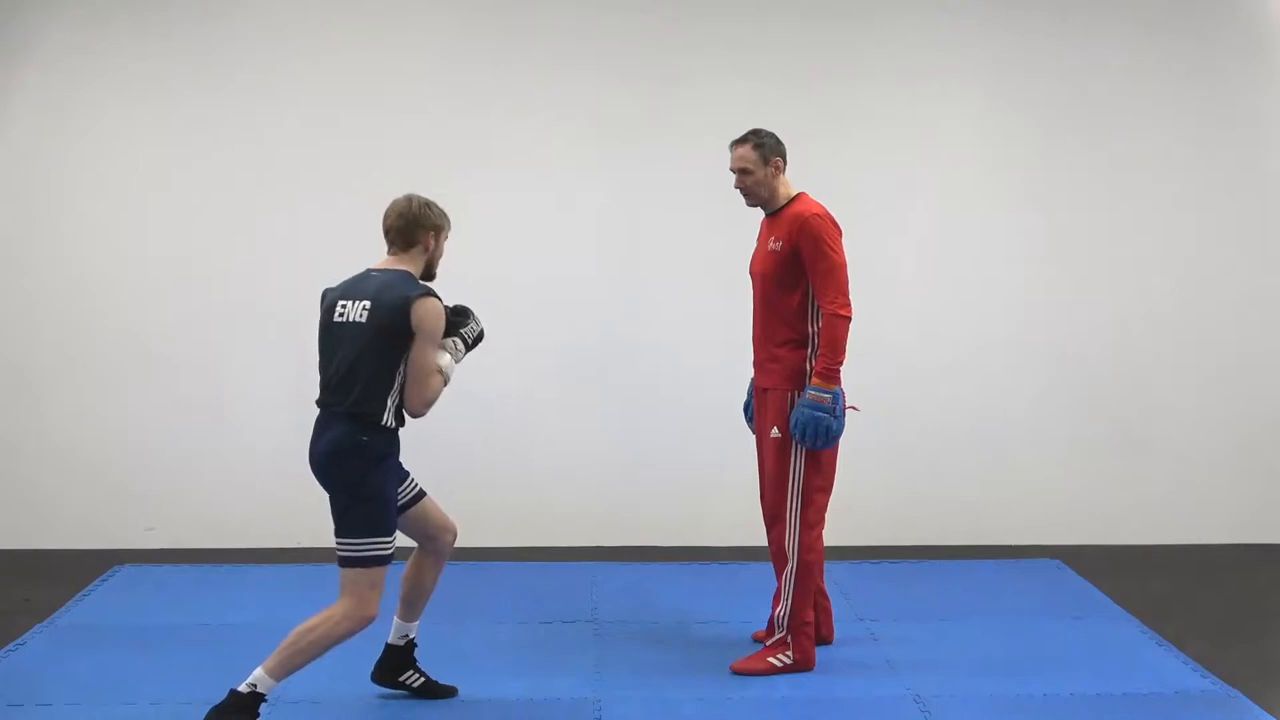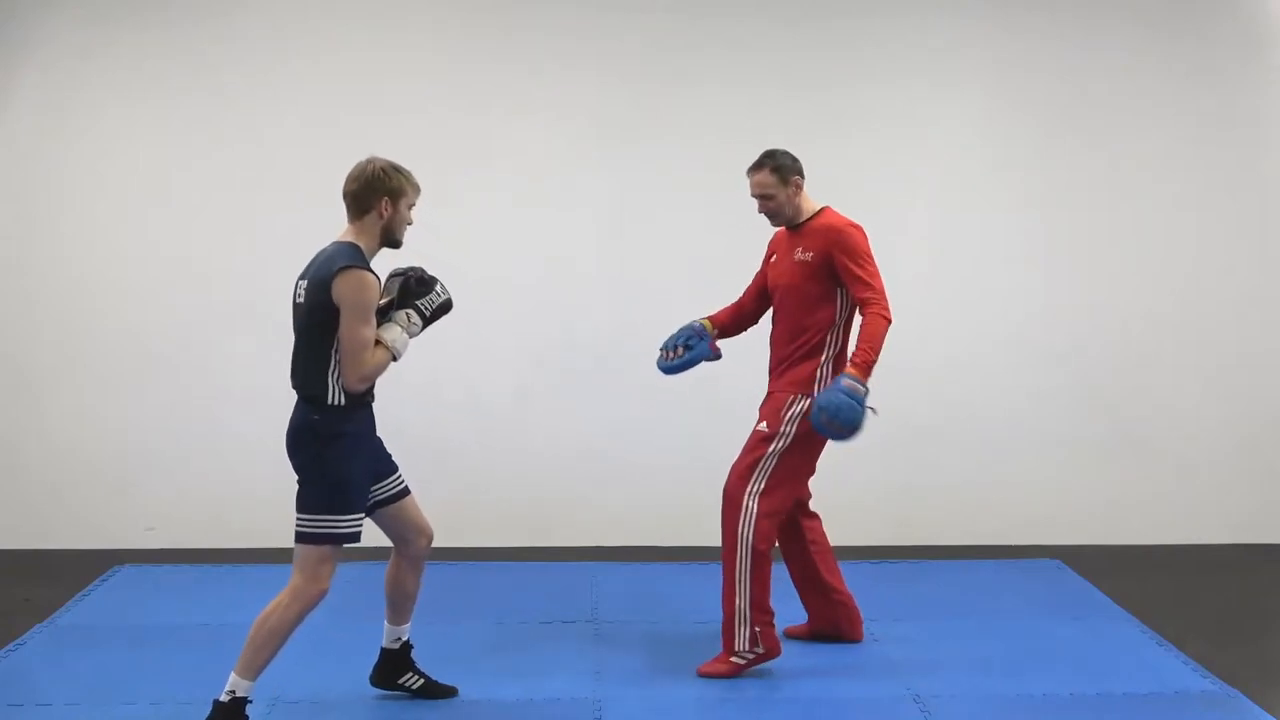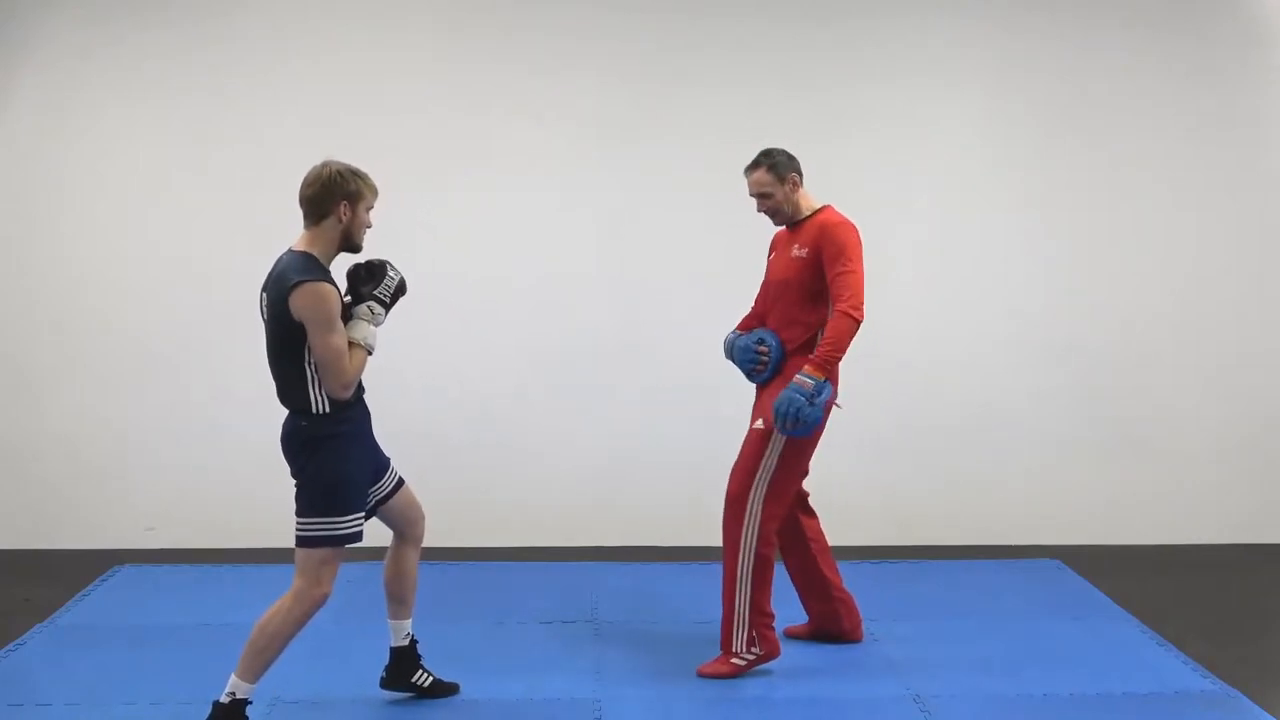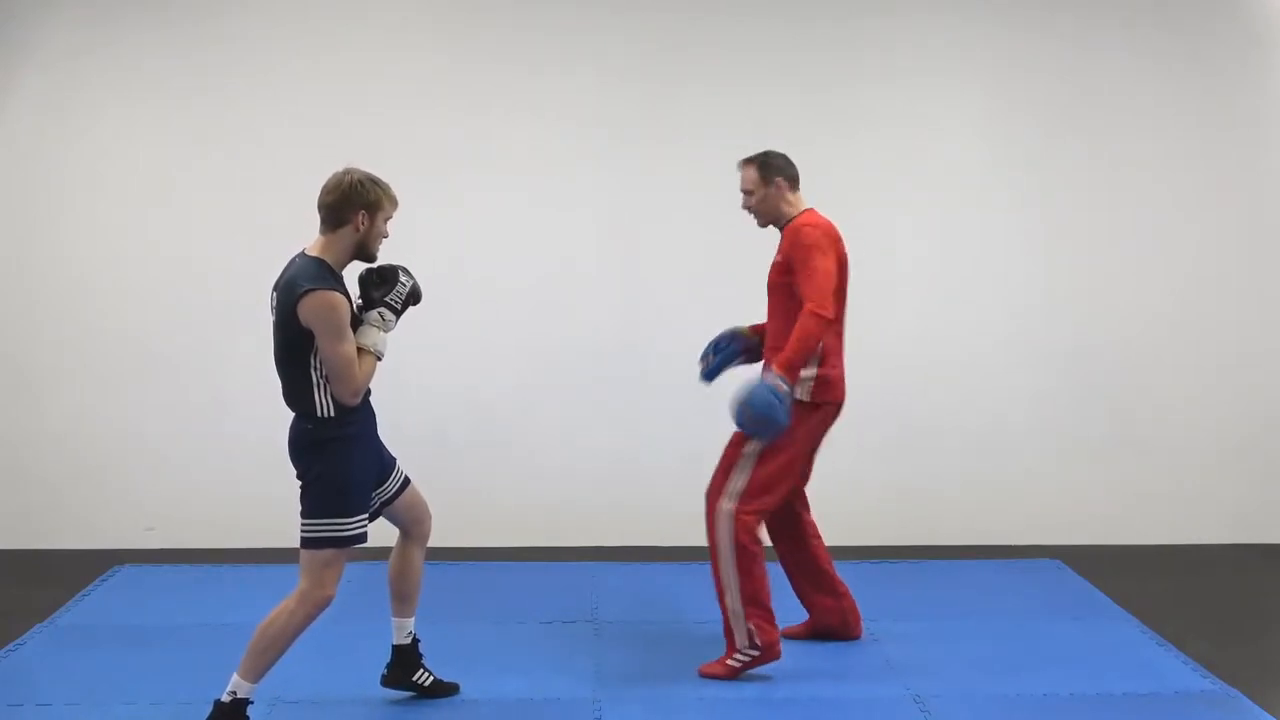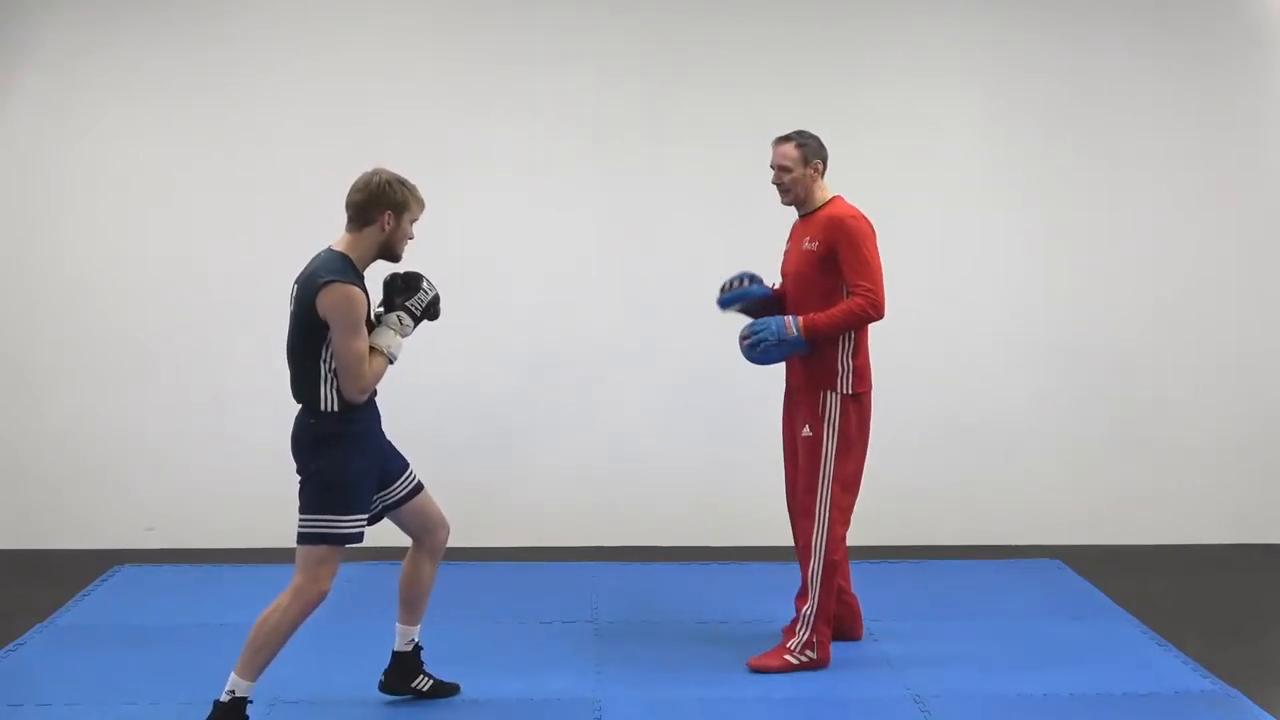
dt=1s
person 1, frame 1
left shoulder: (340, 292)
right shoulder: (423, 304)
right elbow: (417, 403)
right wrist: (453, 348)
left hip: (339, 439)
right hip: (362, 451)
left knee: (441, 537)
right knee: (358, 608)
left ankle: (397, 660)
person 1, frame 2
left shoulder: (326, 262)
right shoulder: (356, 275)
right elbow: (357, 375)
left wrist: (387, 311)
right wrist: (407, 321)
left hip: (348, 430)
right hip: (330, 435)
left knee: (416, 538)
right knee: (310, 585)
left ankle: (394, 661)
person 1, frame 3
left shoulder: (293, 269)
right shoulder: (312, 286)
right elbow: (341, 381)
left wrist: (355, 305)
right wrist: (369, 312)
left hip: (343, 433)
right hip: (326, 440)
left knee: (411, 524)
right knee: (313, 589)
left ankle: (402, 662)
person 1, frame 4
left shoulder: (306, 270)
right shoulder: (322, 294)
right elbow: (350, 387)
left wrist: (370, 310)
right wrist: (380, 319)
left hip: (350, 435)
right hip: (332, 444)
left knee: (417, 523)
right knee: (316, 591)
left ankle: (404, 660)
person 1, frame 5
left shoulder: (332, 269)
right shoulder: (341, 287)
right elbow: (357, 385)
left wrist: (393, 316)
right wrist: (397, 323)
left hip: (360, 435)
right hip: (334, 442)
left knee: (433, 533)
right knee: (311, 586)
left ankle: (403, 666)
person 2, frame 1
left shoulder: (810, 221)
right shoulder: (770, 224)
left elbow: (836, 310)
left wrist: (823, 386)
left hip: (801, 390)
right hip: (772, 387)
left knee: (794, 515)
right knee: (782, 509)
left ankle: (792, 643)
right ankle: (809, 620)
person 2, frame 2
left shoulder: (839, 234)
right shoulder: (779, 242)
left elbow: (876, 309)
right elbow: (750, 306)
left wrist: (853, 377)
right wrist: (705, 330)
left hip: (811, 392)
right hip: (784, 388)
left knee: (746, 496)
right knee: (786, 504)
left ankle: (749, 640)
right ankle: (835, 617)
person 2, frame 3
left shoulder: (833, 230)
right shoulder: (783, 239)
left elbow: (848, 309)
left wrist: (814, 374)
right wrist: (741, 337)
left hip: (799, 389)
right hip: (780, 385)
left knee: (750, 502)
right knee: (785, 503)
left ankle: (749, 641)
right ankle: (835, 617)
person 2, frame 4
left shoulder: (810, 234)
right shoulder: (796, 236)
left elbow: (819, 312)
left wrist: (779, 374)
right wrist: (750, 339)
left hip: (800, 392)
right hip: (794, 389)
left knee: (731, 504)
right knee: (782, 506)
left ankle: (751, 640)
right ankle: (835, 615)
person 2, frame 5
left shoulder: (846, 223)
right shoulder: (802, 227)
left elbow: (869, 302)
left wrist: (800, 329)
right wrist: (762, 298)
left hip: (836, 389)
right hip: (804, 386)
left knee: (822, 511)
right knee: (808, 507)
left ankle: (809, 640)
right ankle: (840, 616)
